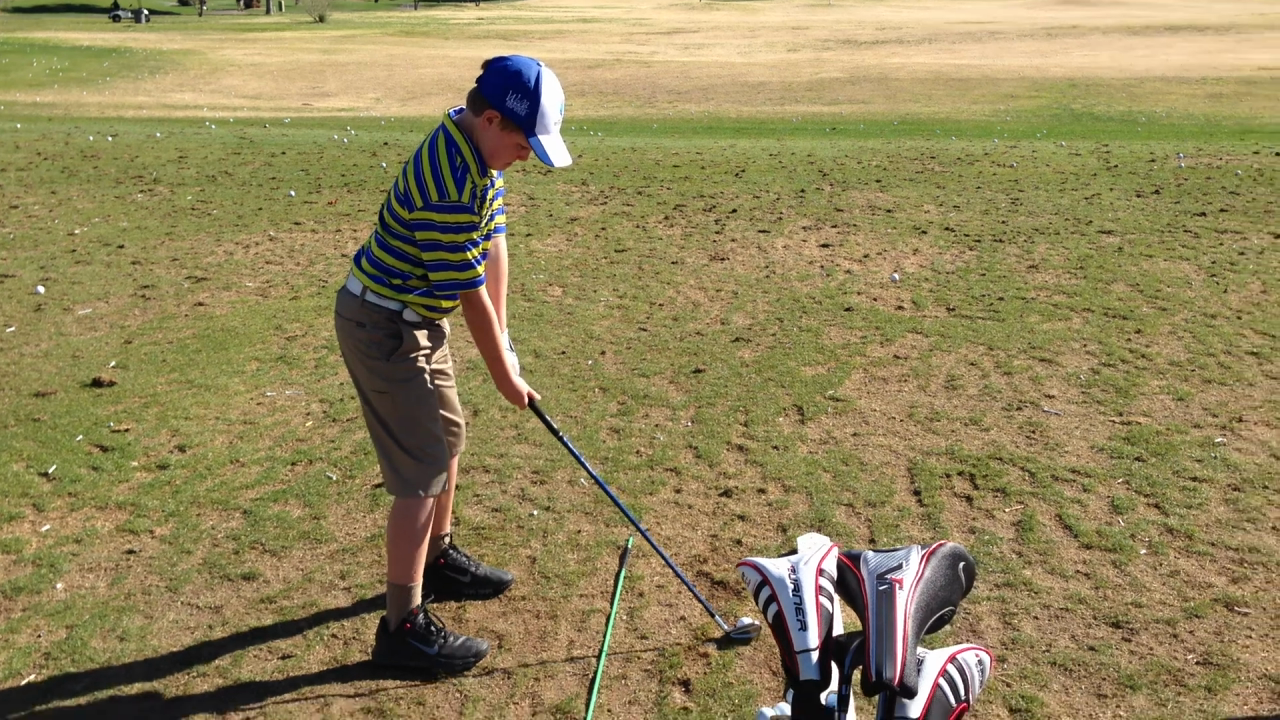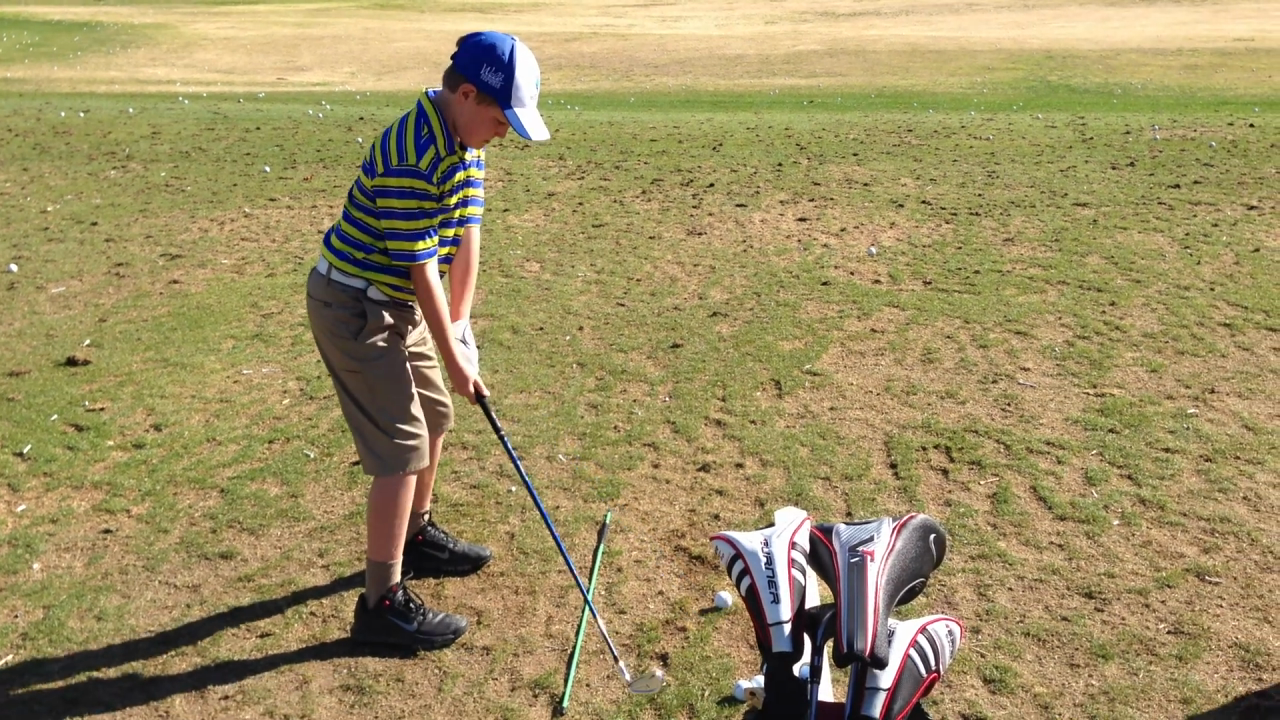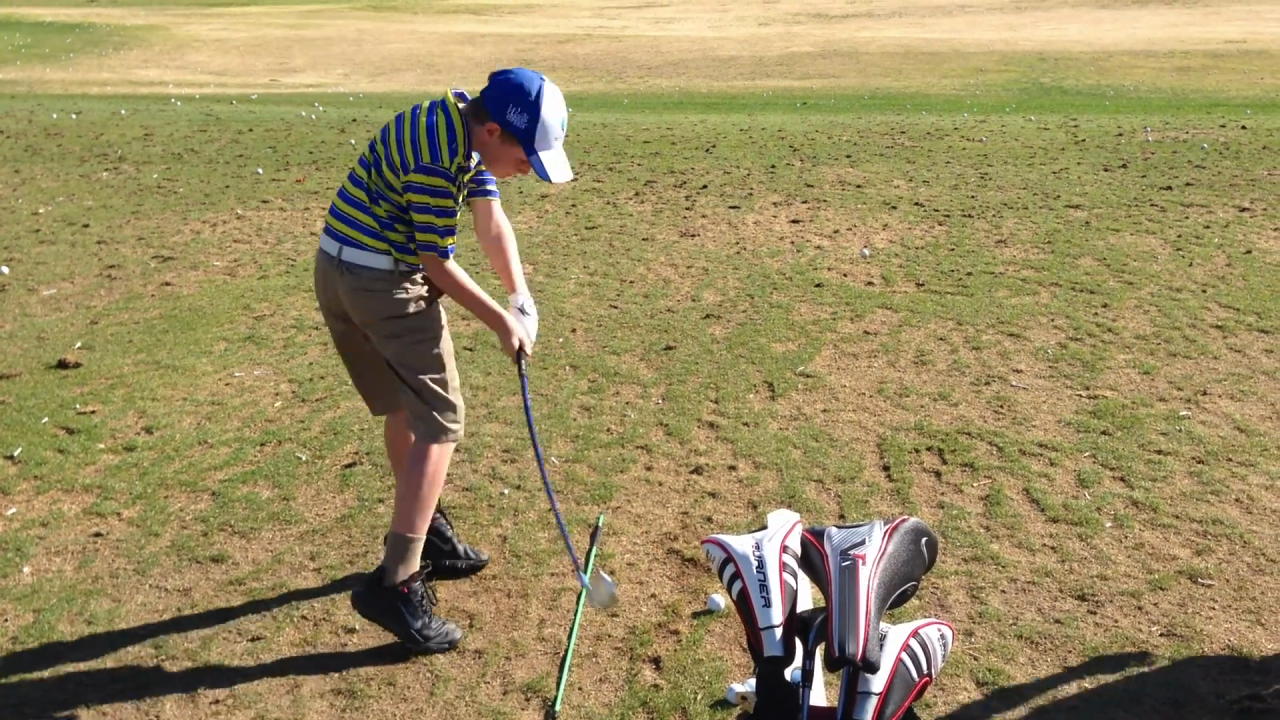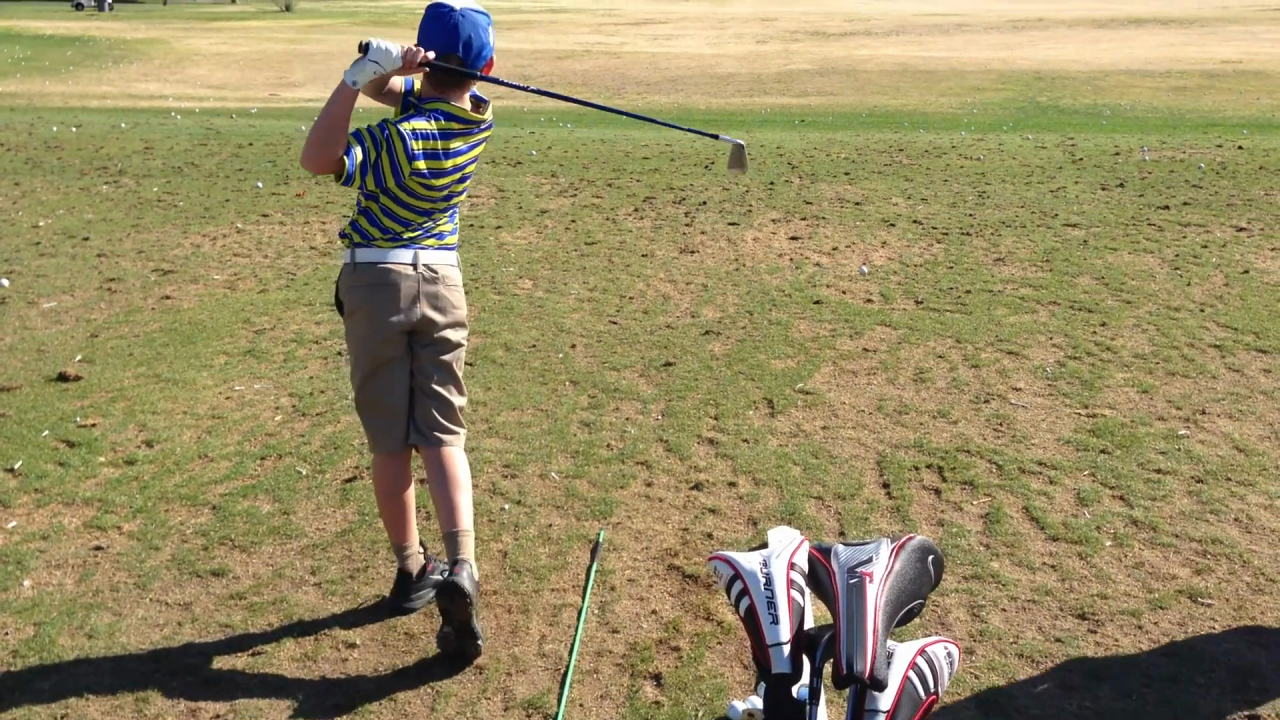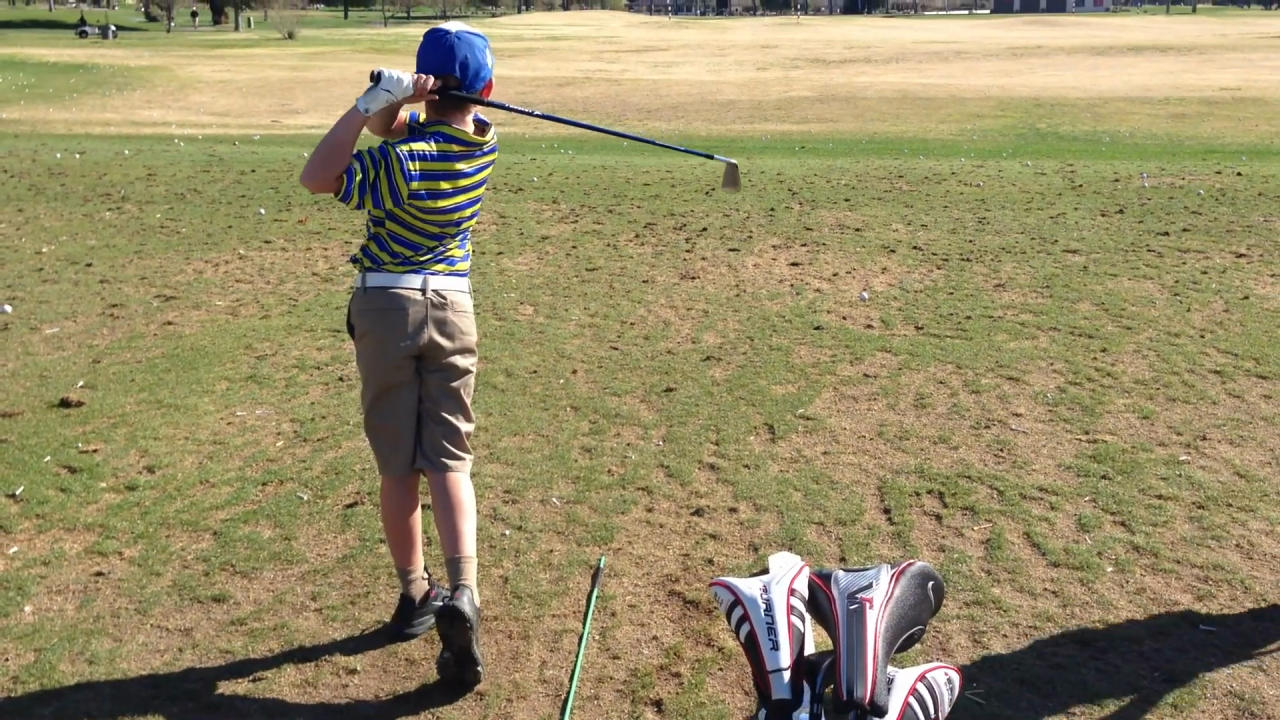
dt=1s
person 1, frame 1
left shoulder: (477, 148)
right shoulder: (451, 182)
left elbow: (494, 244)
right elbow: (471, 293)
left wrist: (504, 338)
right wrist: (504, 374)
left hip: (415, 316)
right hip: (384, 326)
left knee: (446, 437)
right knee: (422, 470)
left ankle: (438, 558)
right ankle: (404, 626)
person 1, frame 2
left shoulder: (463, 140)
right shoulder: (415, 156)
left elbow: (465, 238)
right elbow: (418, 268)
left wrist: (461, 327)
right wrist: (451, 353)
left hip: (390, 301)
right hip: (353, 306)
left knee: (432, 416)
right knee: (400, 447)
left ankle: (415, 535)
right ankle: (382, 603)
person 1, frame 3
left shoulder: (454, 114)
right shoulder: (435, 162)
left elbow: (491, 220)
right elbow: (433, 264)
left wrist: (521, 298)
right wrist: (498, 319)
left hip: (338, 273)
right hip: (385, 284)
left knee: (407, 407)
right knee: (439, 422)
left ankle: (423, 532)
right ankle: (396, 582)
person 1, frame 4
left shoulder: (404, 138)
right shoulder: (477, 114)
left elbow: (317, 160)
right elbow: (388, 91)
left wrist: (358, 72)
right wrist: (374, 73)
left hip: (376, 283)
right hip: (441, 282)
left knee: (390, 440)
right knee: (442, 434)
left ankle: (413, 570)
right ankle: (459, 569)
person 1, frame 5
left shoulder: (407, 160)
right shoulder: (484, 139)
left elbow: (317, 176)
left wrist: (373, 99)
right wrist: (386, 104)
left hip: (386, 306)
right hip: (452, 306)
left knee: (397, 465)
right knee: (449, 460)
left ankle: (416, 595)
right ankle: (461, 593)
